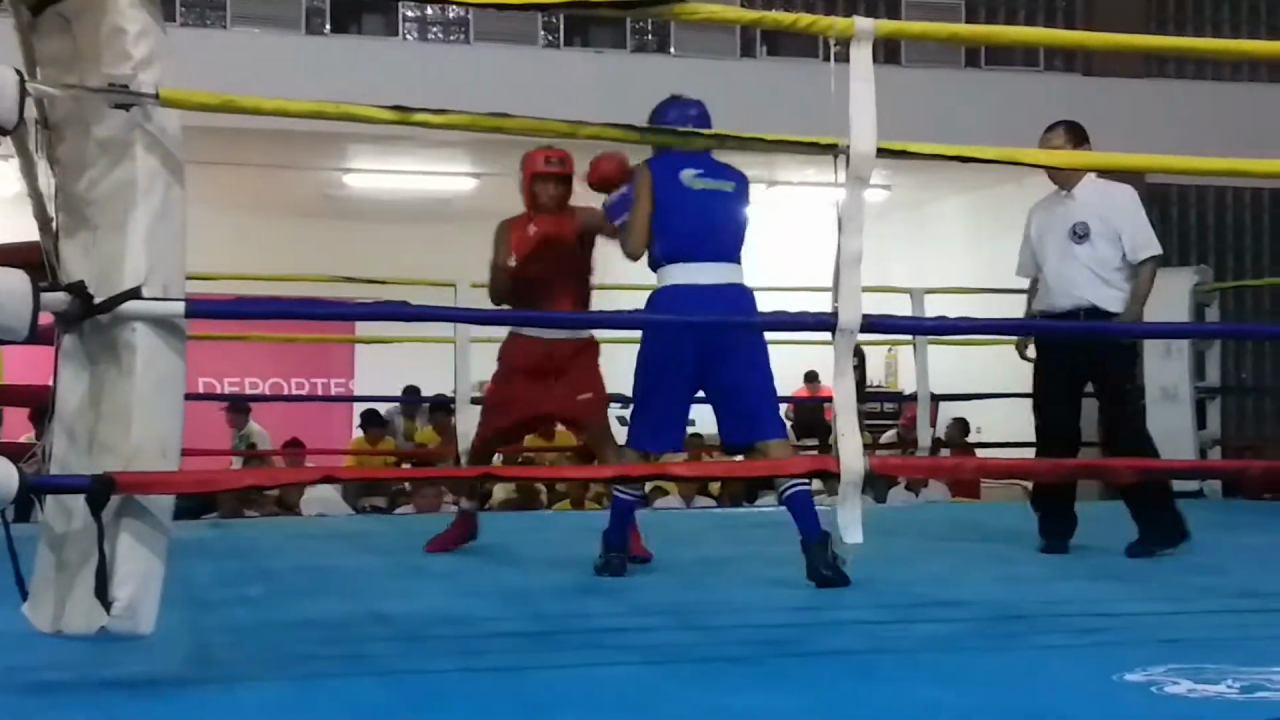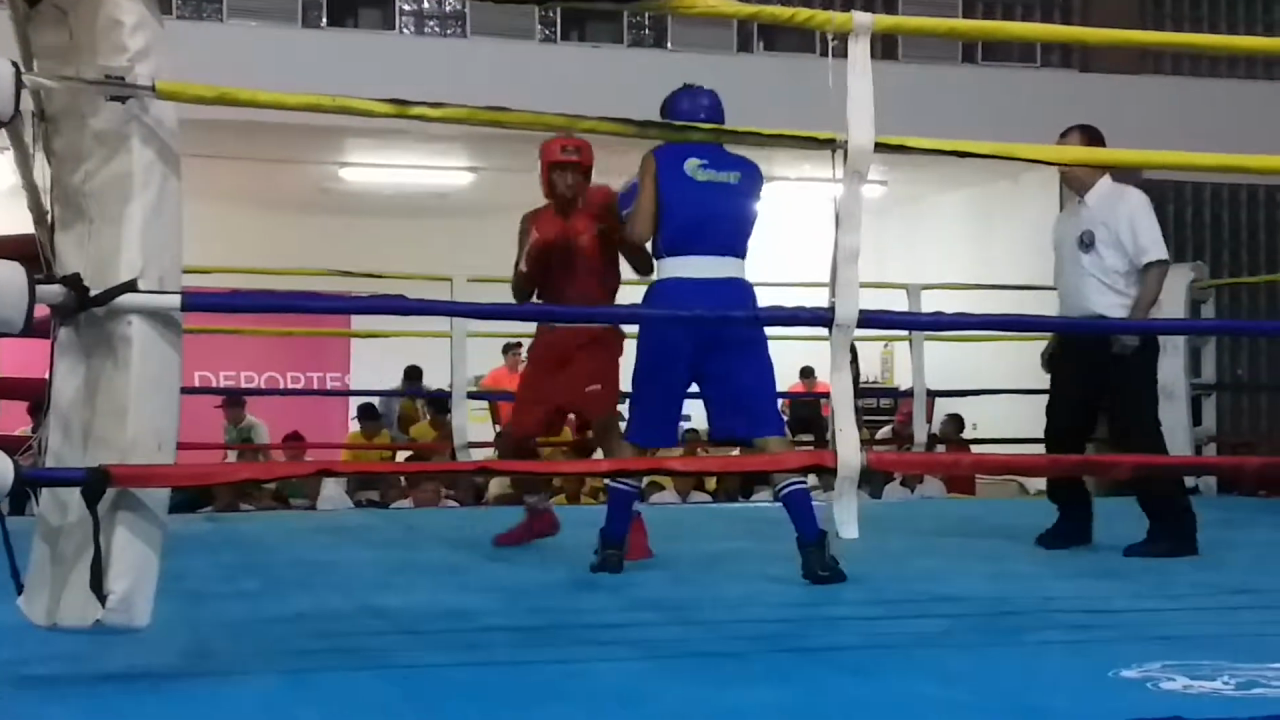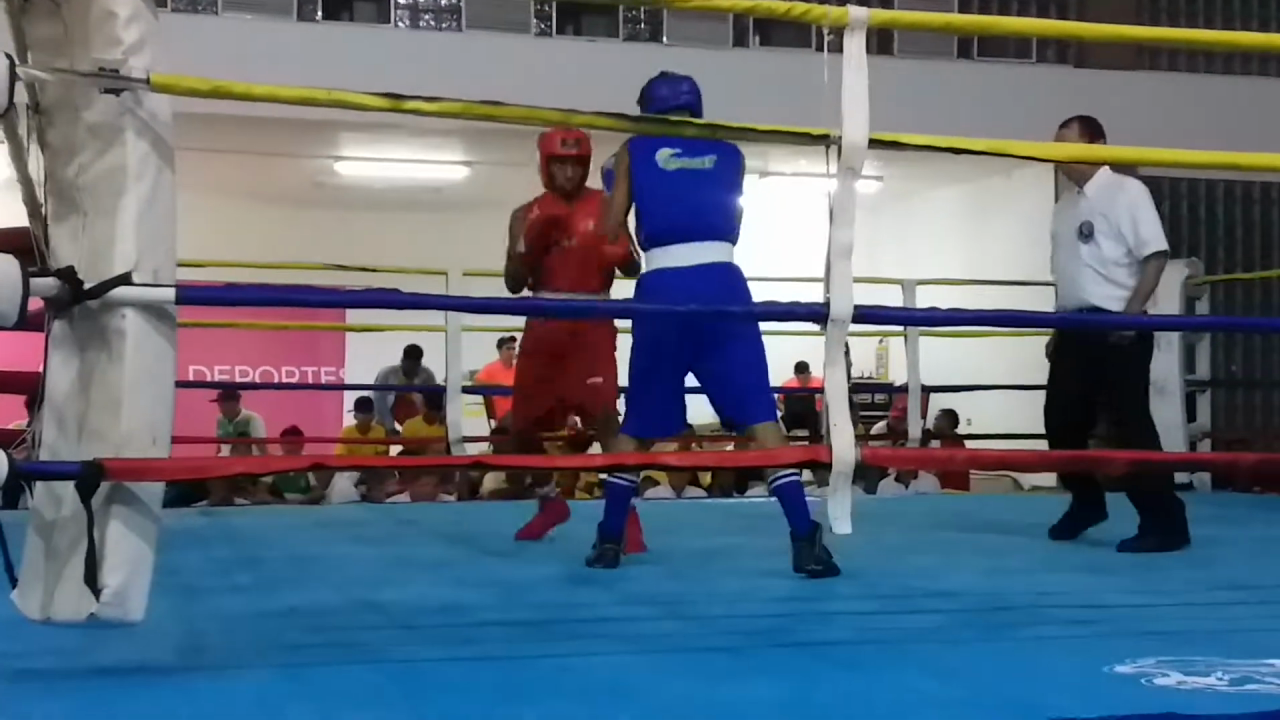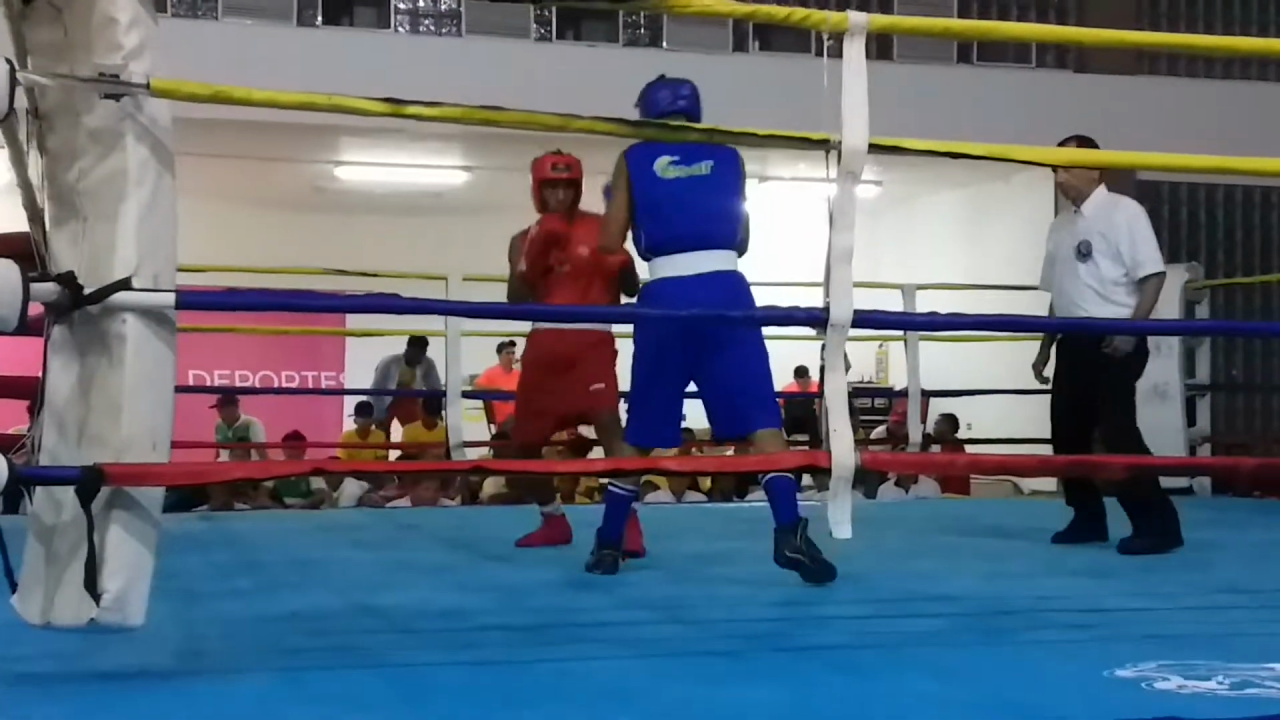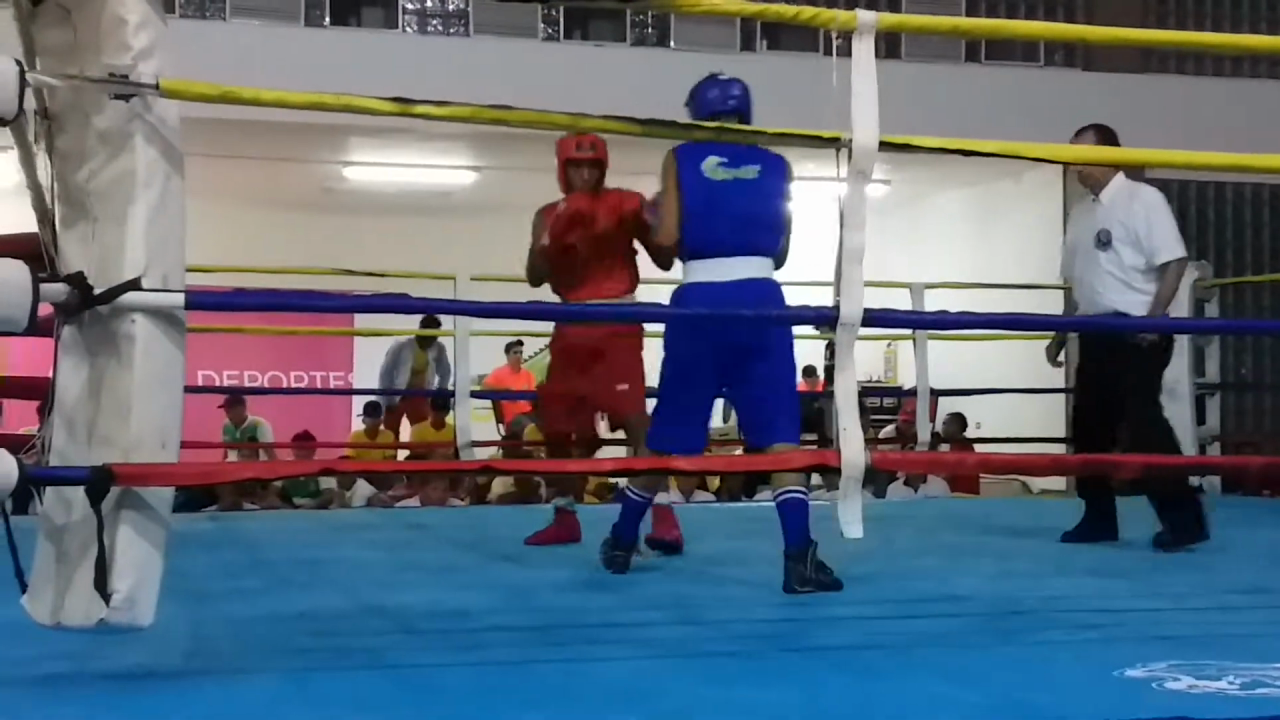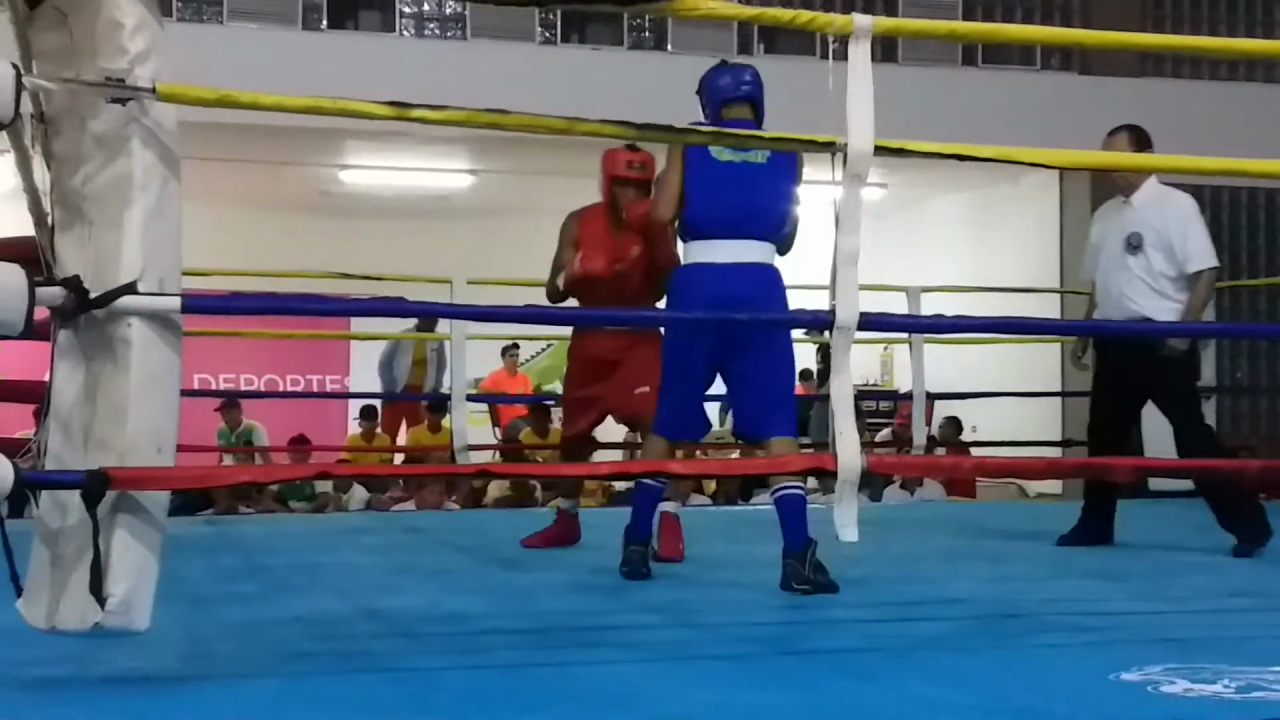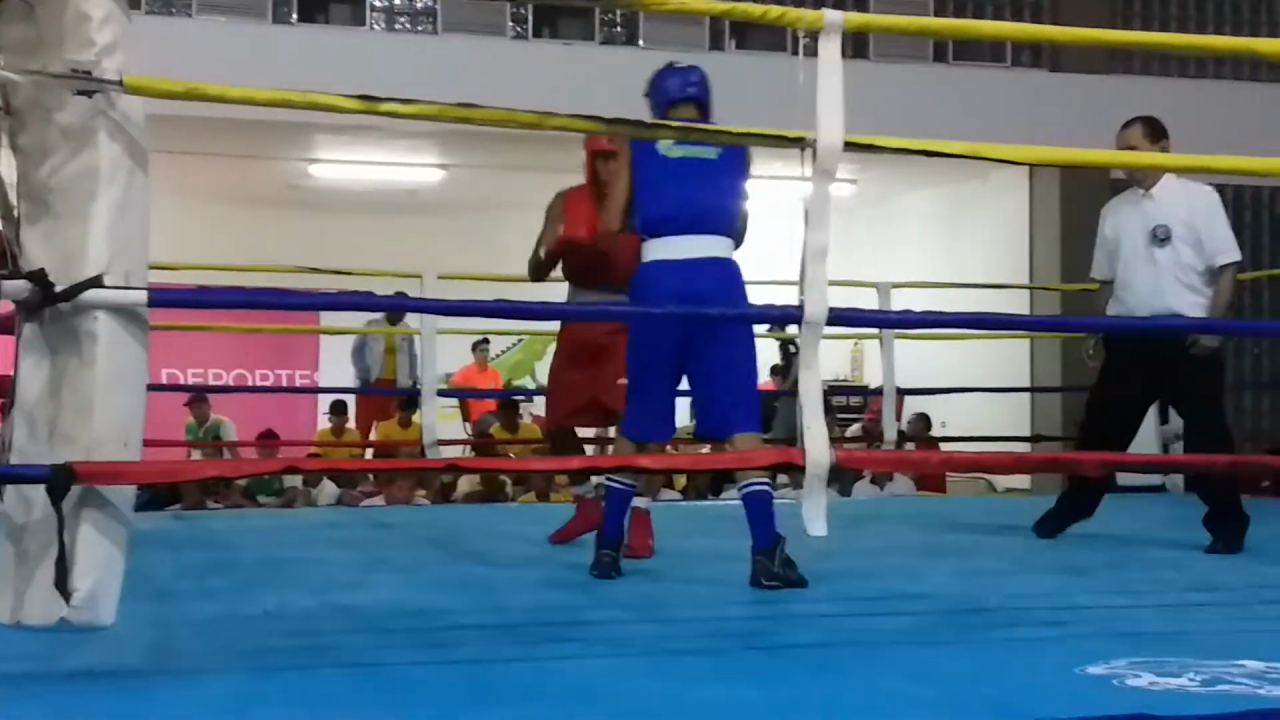
dt=0.2s
person 1, frame 1
left shoulder: (650, 171)
right shoulder: (735, 181)
left elbow: (635, 247)
left wrist: (625, 216)
left hip: (674, 306)
right hip: (731, 304)
left knee: (646, 435)
right knee: (768, 431)
left ankle: (615, 548)
right ankle: (817, 546)
person 1, frame 2
left shoulder: (658, 160)
right shoulder: (749, 172)
left elbow: (640, 235)
left wrist: (631, 208)
left hip: (673, 299)
right hip: (731, 297)
left knee: (642, 428)
right knee: (767, 427)
left ankle: (612, 545)
right ankle: (813, 547)
person 1, frame 3
left shoulder: (634, 151)
right shoulder: (730, 156)
left elbow: (611, 230)
left wrist: (618, 189)
left hip: (662, 289)
right hip: (722, 285)
left knee: (639, 422)
right knee: (759, 415)
left ankle: (608, 540)
right ankle: (805, 538)
person 1, frame 4
left shoulder: (633, 160)
right shoulder: (729, 159)
left elbow: (611, 244)
left wrist: (622, 205)
left hip: (664, 298)
right hip: (724, 293)
left knee: (641, 431)
right knee: (761, 420)
left ankle: (607, 545)
right ankle: (789, 532)
person 1, frame 5
left shoulder: (681, 159)
right shoulder: (776, 166)
left elbow: (667, 239)
right elbow: (779, 253)
left wrist: (658, 211)
left hip: (699, 303)
right hip: (759, 301)
left knee: (668, 432)
right knee: (781, 434)
left ankle: (621, 542)
right ankle: (798, 556)
person 1, frame 6
left shoulder: (689, 143)
right shoulder: (786, 156)
left elbow: (661, 215)
left wrist: (663, 196)
left hip: (697, 286)
right hip: (758, 287)
left knee: (669, 422)
right knee: (778, 427)
left ankle: (637, 544)
right ankle: (798, 556)
person 1, frame 7
left shoulder: (636, 145)
right shoulder: (734, 150)
left elbow: (611, 225)
left hip: (658, 281)
right hip: (718, 281)
left knee: (639, 422)
right knee: (740, 421)
left ankle: (607, 546)
right ankle: (766, 552)
person 2, frame 1
left shoulder: (1117, 196)
right shoulder: (1039, 213)
left elbow: (1148, 259)
left wrist: (1131, 314)
left hip: (1106, 327)
right hip: (1056, 330)
left knee: (1123, 425)
right knee: (1053, 430)
left ankle: (1162, 521)
right ankle: (1054, 526)
person 2, frame 2
left shoulder: (1128, 201)
right shoulder: (1067, 217)
left elbow: (1156, 265)
left wrist: (1135, 322)
right wrist: (1056, 339)
left hip: (1122, 337)
right hip: (1079, 338)
left knee: (1135, 432)
right knee: (1062, 426)
left ankle: (1174, 529)
right ankle: (1073, 518)
person 2, frame 3
left shoulder: (1126, 192)
right shoulder: (1064, 207)
left elbow: (1155, 256)
left wrist: (1132, 312)
right wrist: (1056, 331)
left hip: (1116, 327)
right hip: (1076, 329)
left knee: (1130, 423)
right knee: (1063, 419)
left ankle: (1165, 523)
right ankle: (1086, 505)
person 2, frame 4
left shoulder: (1124, 212)
right shoulder: (1059, 226)
left elbow: (1153, 277)
left wrist: (1131, 332)
right wrist: (1045, 347)
left hip: (1114, 342)
right hip: (1074, 343)
left knee: (1117, 430)
right knee: (1068, 432)
left ankle: (1157, 524)
right ankle: (1089, 518)
person 2, frame 5
left shoulder: (1143, 199)
right shoulder: (1079, 213)
left elbow: (1174, 263)
left wrist: (1155, 318)
right wrist: (1061, 332)
left hip: (1135, 332)
right hip: (1096, 334)
left knee: (1144, 420)
right knee: (1089, 427)
left ankle: (1184, 518)
right ankle: (1098, 519)
person 2, frame 6
left shoulder: (1176, 205)
right shoulder: (1104, 216)
left elbow: (1203, 273)
left wrist: (1185, 328)
right wrist: (1084, 335)
left hip: (1166, 340)
right hip: (1117, 341)
left knee: (1190, 430)
right knee: (1105, 434)
left ankle: (1249, 524)
right ankle: (1096, 523)
person 2, frame 7
left shoulder: (1199, 198)
right shoulder: (1114, 211)
left elbow: (1226, 266)
right elbow: (1106, 279)
left wrist: (1215, 323)
right wrist: (1096, 332)
left hip: (1186, 333)
right hip: (1129, 334)
left knee: (1206, 430)
right knee: (1102, 424)
left ankle: (1227, 524)
right ankle: (1072, 507)
person 3, frame 1
left shoulder: (579, 221)
right shoulder: (509, 230)
left elbow: (611, 225)
right elbow: (497, 296)
right wrist: (520, 256)
left hip: (573, 346)
right hip: (523, 345)
left knee: (596, 429)
right knee: (486, 438)
left ankle: (627, 529)
right ankle: (465, 520)
person 3, frame 2
left shoulder: (604, 211)
right shoulder: (534, 222)
left elbow: (644, 266)
right elbow: (521, 294)
left wrist: (612, 226)
right wrist: (532, 256)
left hip: (596, 334)
right hip: (551, 335)
left knee: (603, 424)
right knee: (515, 437)
left ankle: (630, 522)
right ankle: (538, 513)
person 3, frame 3
left shoulder: (603, 207)
right shoulder: (526, 215)
left elbow: (633, 270)
right elbow: (513, 284)
left wrist: (622, 258)
right wrist: (529, 238)
left hip: (591, 324)
right hip: (543, 325)
left knee: (603, 414)
right knee: (523, 426)
left ankle: (626, 517)
right ankle: (551, 501)
person 3, frame 4
left shoulder: (599, 229)
right shoulder: (524, 240)
left elbow: (632, 288)
right elbow: (516, 302)
left wrist: (624, 268)
right wrist: (530, 258)
left hip: (591, 339)
right hip: (544, 343)
left knee: (606, 420)
right knee: (525, 440)
left ankle: (628, 520)
right ankle: (554, 520)
person 3, frame 5
left shoulder: (625, 203)
right shoulder: (548, 215)
left elbow: (665, 262)
right elbow: (536, 277)
left wrist: (644, 224)
right wrist: (553, 235)
left hip: (619, 329)
right hip: (572, 331)
left knee: (633, 419)
right knee: (556, 430)
left ankle: (663, 516)
right ankle: (564, 519)
person 3, frame 6
left shoulder: (655, 225)
right shoulder: (579, 223)
left elbow: (668, 288)
right elbow: (552, 293)
right wrist: (572, 276)
left hip: (637, 337)
right hip: (590, 337)
left knee: (653, 423)
right knee: (573, 435)
left ankle: (669, 526)
right ankle: (566, 521)
person 3, frame 7
right shoulder: (566, 202)
right elbow: (536, 272)
right wrist: (554, 247)
left hip: (626, 321)
right hip: (580, 319)
right knee: (559, 422)
left ankle: (640, 522)
right ankle: (587, 504)
